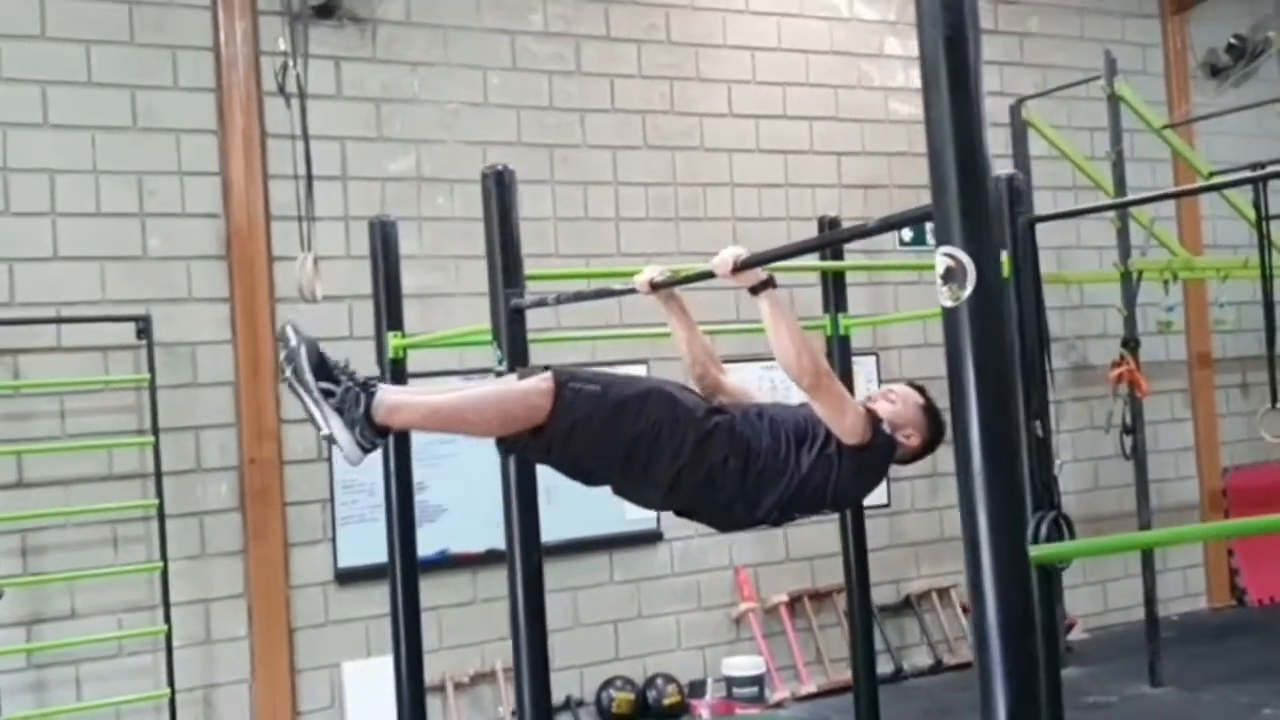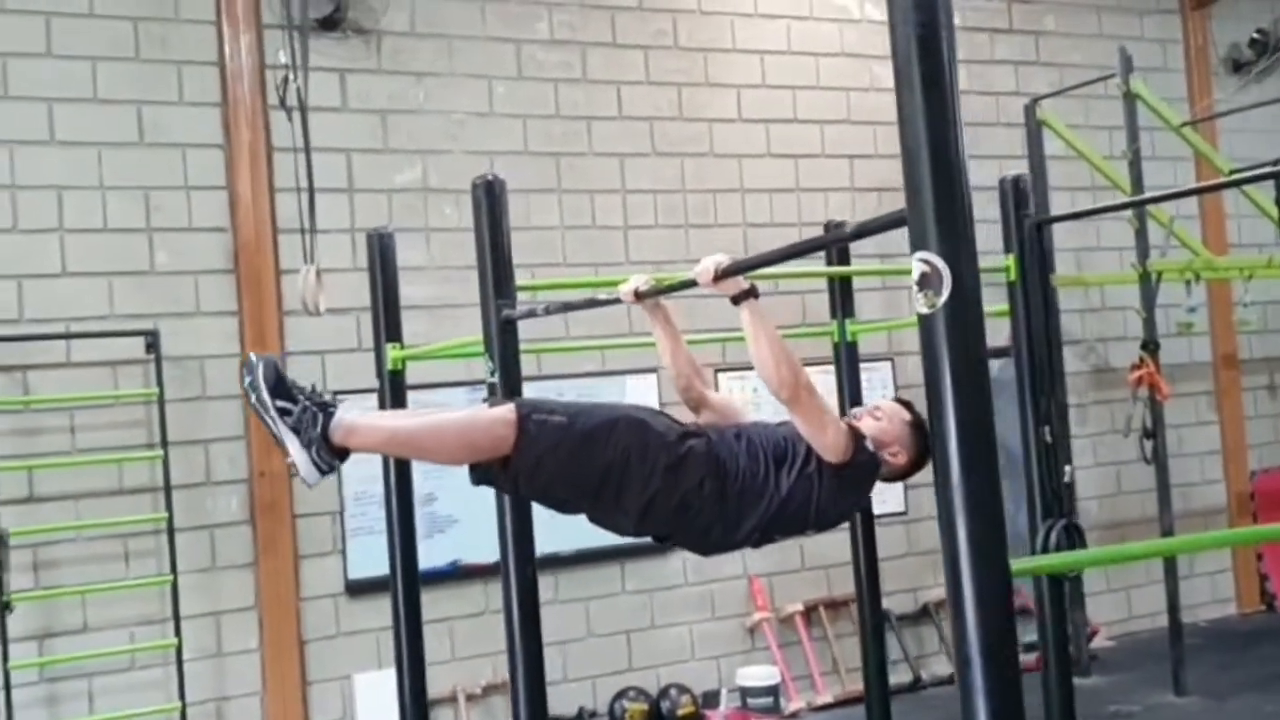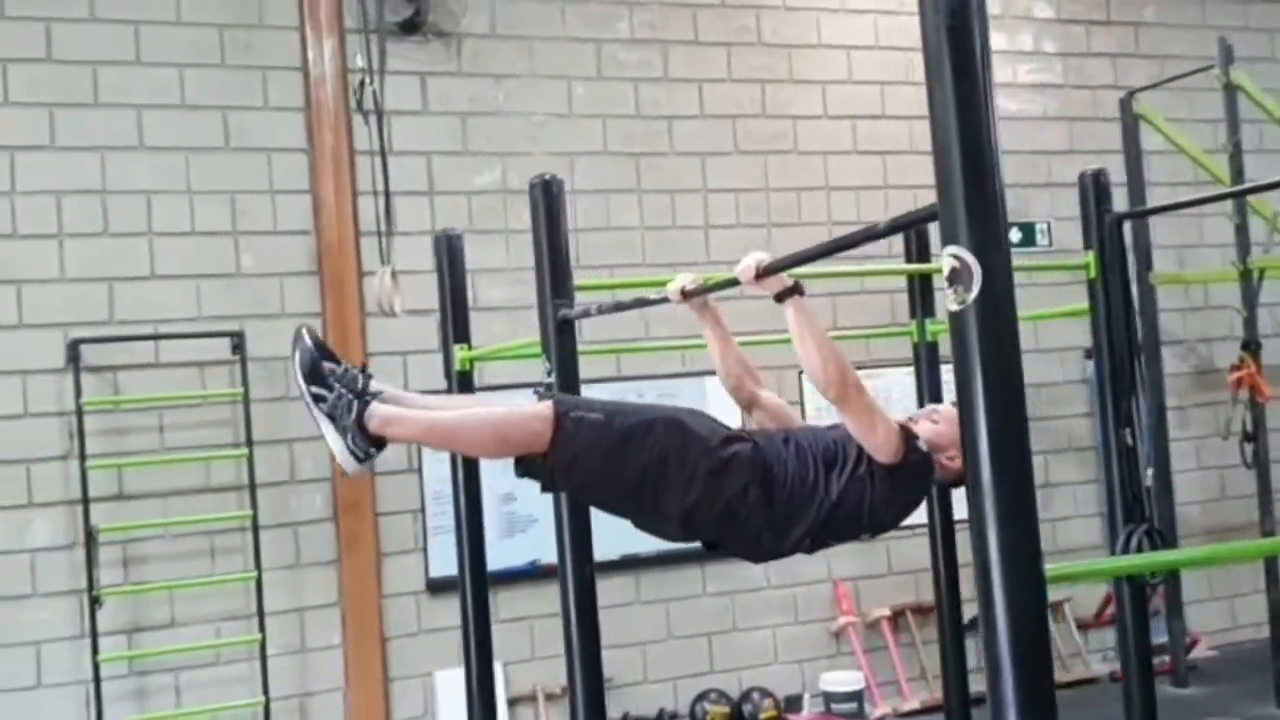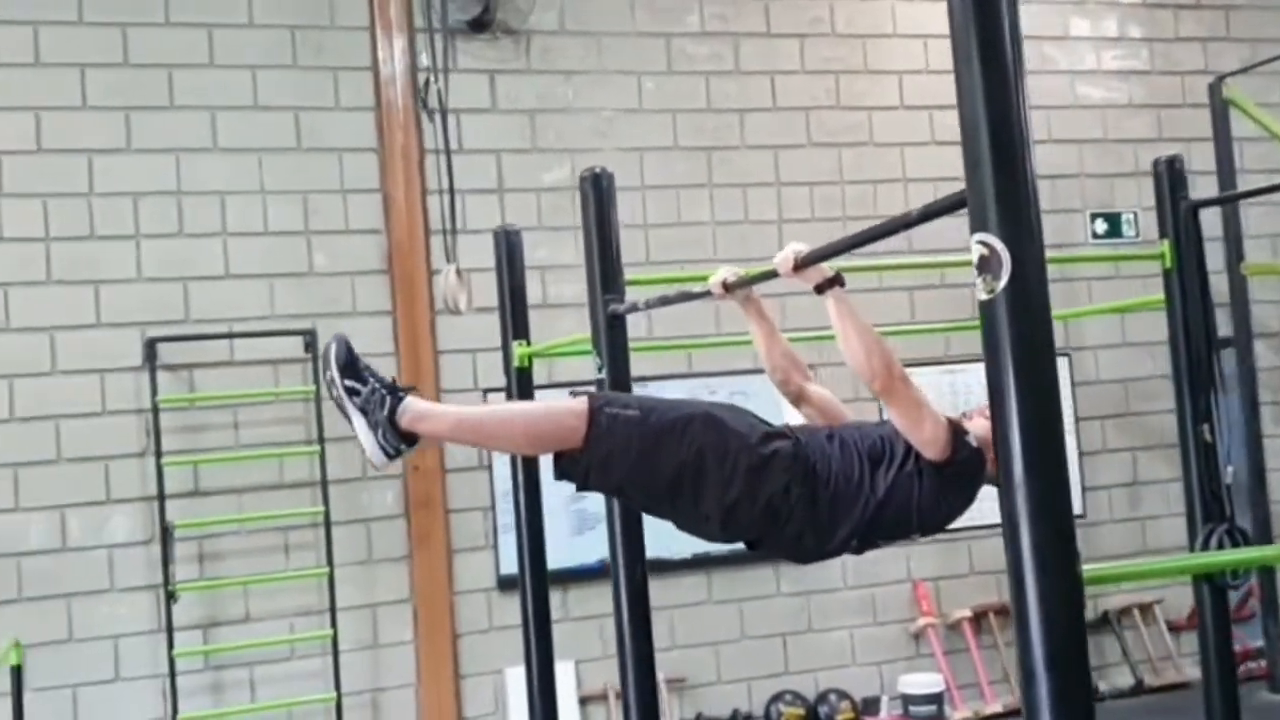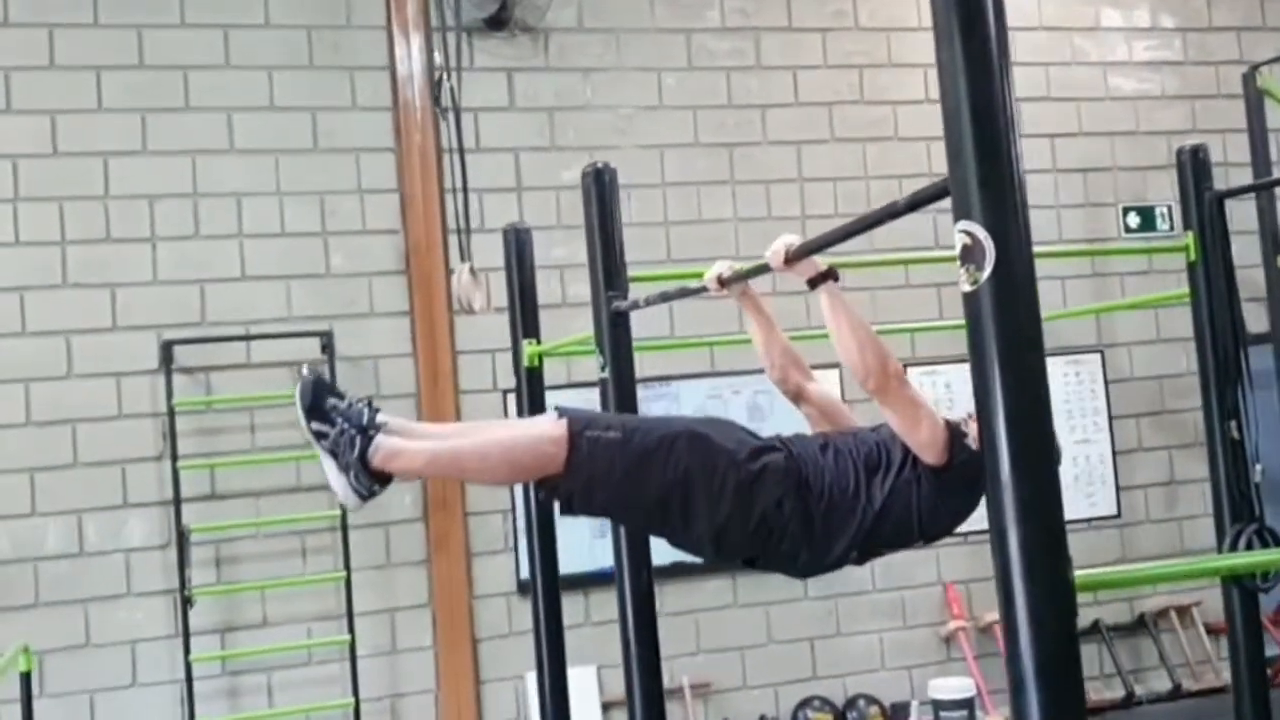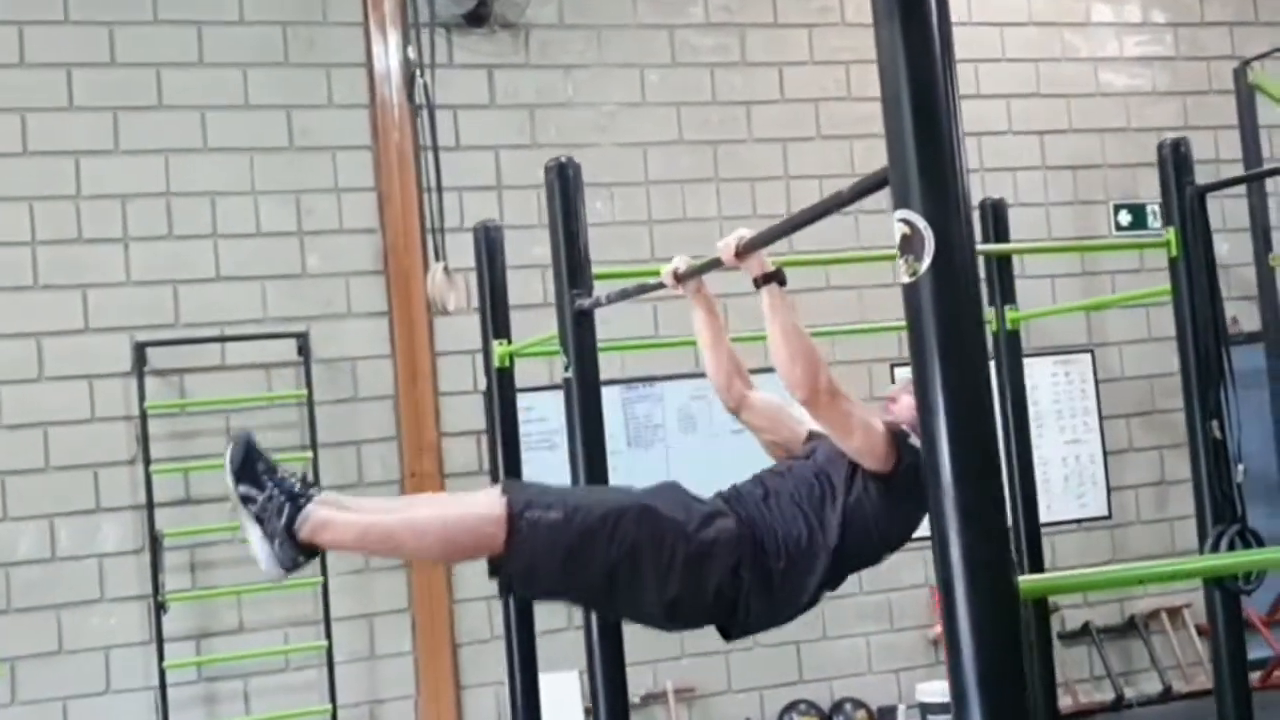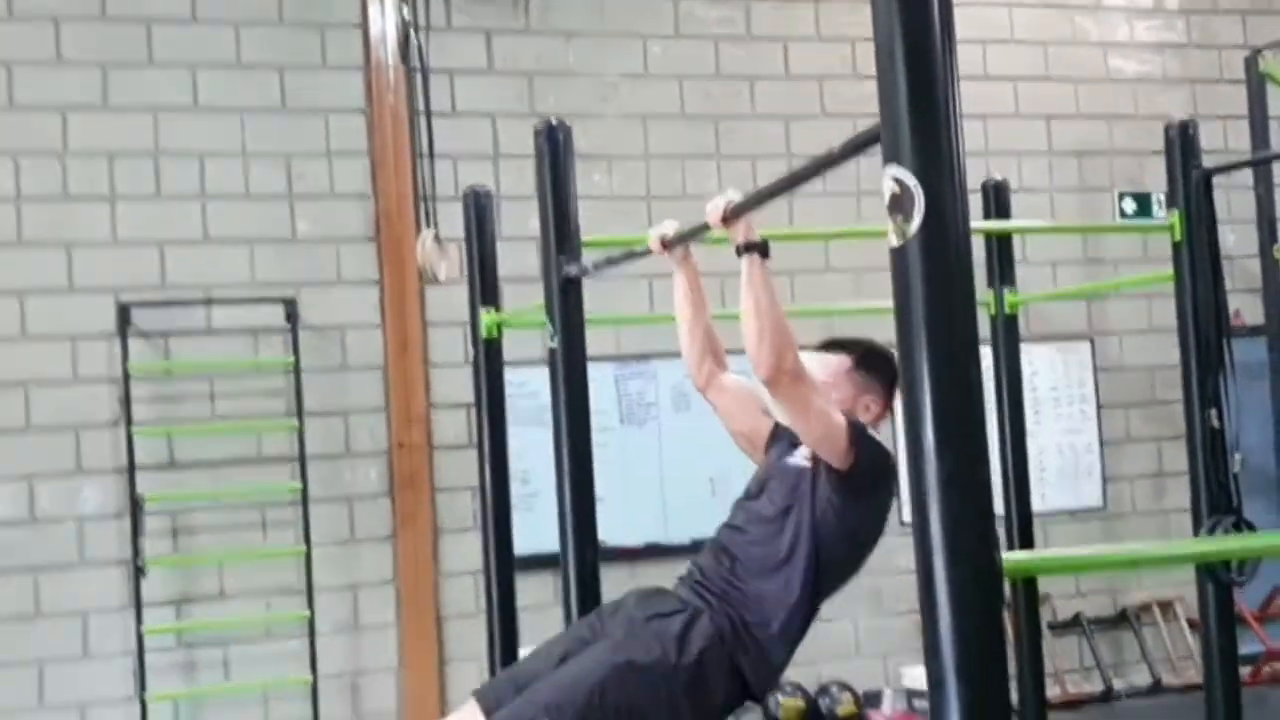
dt=0.4s
person 1, frame 1
left shoulder: (862, 451)
right shoulder: (805, 435)
left elbow: (811, 375)
right elbow: (711, 380)
left wrist: (760, 287)
right wrist: (671, 302)
left hip: (710, 457)
right hip: (694, 452)
left knee: (543, 394)
right knee: (530, 402)
left ankle: (373, 409)
right ankle: (369, 404)
person 1, frame 2
left shoulder: (847, 469)
right shoulder: (786, 451)
left elbow: (793, 390)
right elbow: (698, 396)
left wrist: (742, 297)
right wrist: (656, 312)
left hip: (687, 480)
right hip: (677, 475)
left knee: (507, 425)
right knee: (498, 424)
left ankle: (332, 432)
right ankle: (330, 427)
person 1, frame 3
left shoulder: (902, 469)
right shoulder: (841, 453)
left elbow: (841, 389)
right elbow: (750, 392)
left wrist: (787, 295)
right wrist: (705, 312)
left hip: (735, 485)
right hip: (724, 479)
left knee: (546, 422)
right knee: (536, 420)
left ankle: (369, 421)
right ankle: (372, 401)
person 1, frame 4
left shoulder: (952, 466)
right shoulder: (890, 451)
left elbow: (884, 381)
right elbow: (797, 386)
left wrist: (827, 285)
right wrist: (749, 305)
left hip: (773, 481)
right hip: (763, 481)
left knee: (579, 418)
right knee: (575, 420)
left ankle: (403, 418)
right ankle: (407, 410)
person 1, frame 5
left shoulder: (954, 467)
right shoulder: (892, 455)
left elbow: (880, 378)
right elbow: (797, 383)
left wrist: (819, 279)
right wrist: (747, 299)
left hip: (764, 493)
right hip: (755, 493)
left knee: (559, 442)
right knee: (553, 436)
left ankle: (376, 455)
right ankle: (382, 436)
person 1, frame 6
left shoulder: (898, 471)
right shoulder: (834, 455)
left elbow: (813, 389)
right elbow: (739, 394)
left wrist: (766, 280)
right wrist: (699, 296)
left hip: (718, 557)
right hip: (706, 550)
left knee: (498, 520)
right knee: (492, 513)
left ankle: (304, 524)
right ankle: (312, 508)
person 1, frame 7
left shoulder: (858, 465)
right shoulder: (794, 451)
left elbow: (778, 374)
right elbow: (708, 373)
left wrist: (749, 250)
right wrist: (683, 265)
left hip: (702, 642)
right hip: (677, 613)
